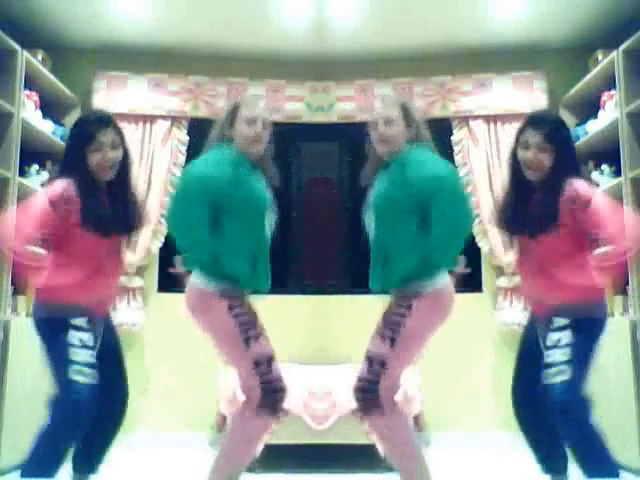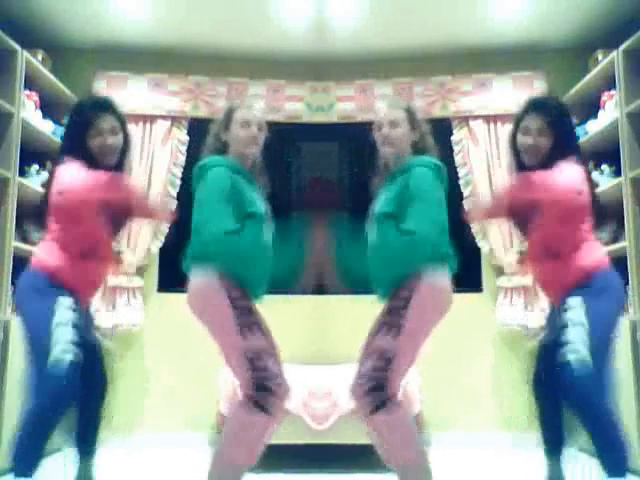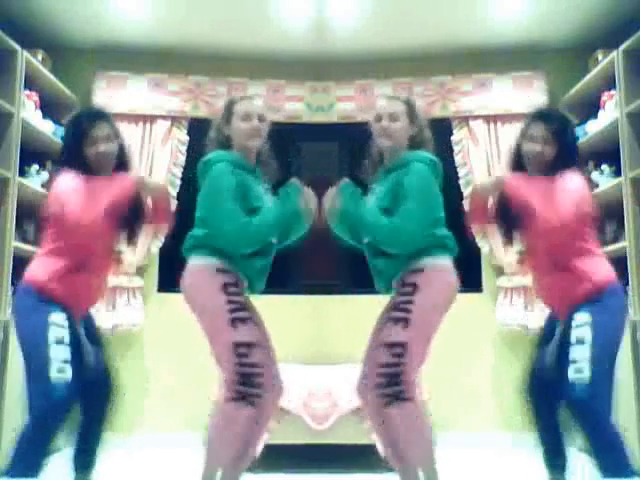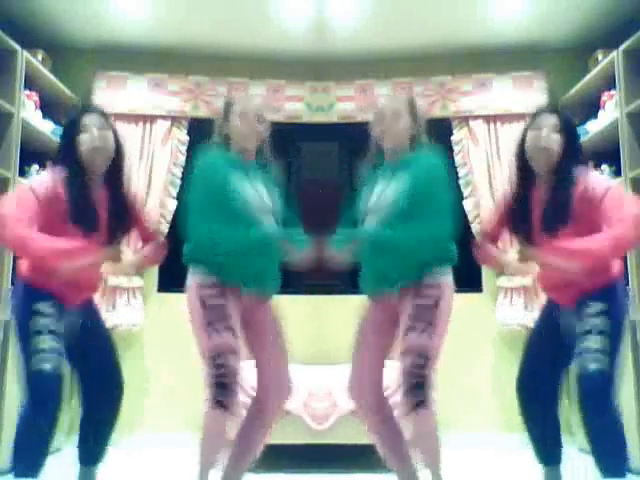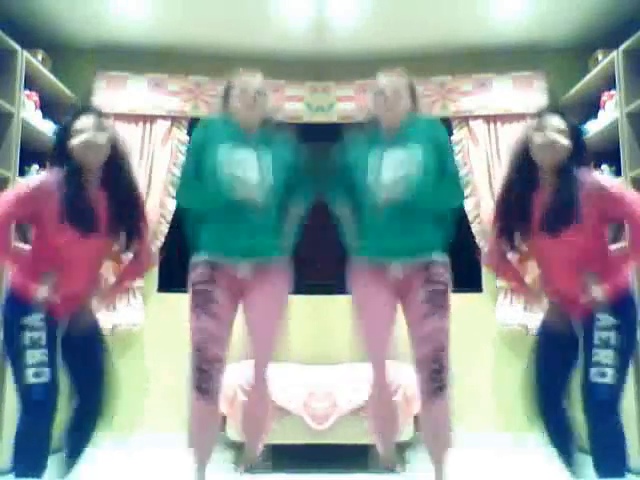
dt=0.2s
person 1, frame 1
left shoulder: (416, 163)
right shoulder: (384, 175)
left elbow: (448, 187)
left wrist: (438, 257)
left hip: (422, 293)
right hip: (407, 293)
left knee: (370, 391)
right knee: (373, 392)
person 1, frame 2
left shoulder: (421, 178)
right shoulder: (390, 182)
left elbow: (421, 241)
left wrist: (363, 258)
left hip: (423, 287)
right hip: (402, 292)
left knee: (377, 389)
right knee: (365, 391)
person 1, frame 3
left shoulder: (417, 172)
right shoulder: (381, 176)
left elbow: (403, 235)
right elbow: (365, 233)
left wrist: (350, 209)
right wrist: (339, 209)
left hip: (428, 276)
right hip: (404, 284)
left knee: (394, 380)
right knee: (370, 387)
person 1, frame 4
left shoulder: (428, 165)
right shoulder: (370, 175)
left elbow: (438, 229)
right elbow: (359, 228)
left wrist: (372, 240)
right wrist: (344, 245)
left hip: (426, 283)
right hip: (382, 290)
left knee: (416, 384)
right knee: (362, 388)
person 1, frame 5
left shoulder: (431, 135)
right shoulder: (357, 146)
left elbow: (451, 194)
right elbow: (337, 188)
left wrist: (408, 197)
right wrist: (346, 213)
left hip: (424, 266)
right hip: (372, 267)
left knee: (433, 370)
right knee: (376, 364)
person 2, frame 1
left shoulder: (255, 175)
right shoulder: (223, 163)
right elbow: (193, 184)
right wrist: (201, 256)
left hip: (232, 294)
right hip: (217, 293)
left knee: (266, 392)
right knee: (269, 392)
person 2, frame 2
left shoulder: (249, 183)
right shoulder: (219, 178)
right elbow: (217, 240)
right wrist: (275, 259)
left hip: (236, 292)
right hip: (216, 287)
left knee: (273, 391)
right knee: (263, 389)
person 2, frame 3
left shoulder: (257, 175)
right shoulder: (222, 172)
left elbow: (275, 234)
right elbow: (236, 235)
left wrist: (300, 209)
right wrist: (288, 208)
left hip: (236, 284)
right hip: (211, 276)
left knee: (269, 388)
right knee: (245, 380)
person 2, frame 4
left shoulder: (269, 175)
right shoulder: (211, 165)
left elbow: (281, 229)
right elbow: (200, 229)
left wrist: (296, 246)
right wrist: (263, 241)
left hip: (258, 289)
right hip: (213, 282)
left knee: (278, 387)
right knee: (223, 383)
person 2, frame 5
left shoulder: (282, 146)
right shoulder: (208, 136)
left elbow: (301, 189)
right elbow: (188, 194)
left wrist: (293, 213)
right wrist: (233, 196)
left hip: (267, 267)
right hip: (215, 265)
left knee: (265, 363)
right knee: (206, 369)
person 3, frame 1
left shoulder: (118, 198)
right shoulder: (64, 193)
right wrist: (53, 285)
left hip: (95, 312)
right hip: (62, 310)
left knee: (113, 398)
right knee: (77, 401)
person 3, frame 2
left shoulder: (112, 179)
right shoulder: (72, 171)
left elbow: (151, 209)
right elbow: (81, 192)
left wrist: (147, 204)
right wrist: (122, 190)
left hip: (75, 294)
right hip: (47, 287)
left knee: (93, 381)
right knee: (57, 382)
person 3, frame 3
left shoulder: (114, 189)
right shoulder: (69, 182)
left elbow: (160, 218)
right elbow: (84, 216)
left wrist: (156, 193)
right wrist: (130, 183)
left hip: (78, 307)
right hip: (42, 301)
left knee: (97, 390)
right knee: (56, 396)
person 3, frame 4
left shoulder: (117, 197)
right shoulder: (53, 183)
left elbow: (155, 243)
left wrist: (129, 263)
right wrist: (68, 255)
left hip: (80, 304)
right hip: (41, 299)
left knee: (108, 390)
right knee: (45, 394)
person 3, frame 5
left shoulder: (123, 198)
right shoulder: (46, 186)
left elbow: (142, 254)
left wrist: (106, 290)
left hip: (77, 311)
right hip: (30, 309)
left knee: (93, 398)
right knee: (40, 401)
person 4, frame 1
left shoulder: (575, 193)
right shoulder: (521, 198)
left wrist: (589, 289)
left hip: (577, 310)
right hip: (544, 311)
left knee: (563, 401)
right knee: (526, 398)
person 4, frame 2
left shoulder: (567, 171)
right shoulder: (527, 181)
left elbow: (559, 192)
right elbow: (486, 210)
left wrist: (514, 192)
right wrist: (493, 204)
left hip: (592, 288)
right hip: (564, 294)
left knee: (582, 382)
right knee: (547, 381)
person 4, frame 3
left shoulder: (569, 182)
right shoulder: (525, 189)
left elbow: (554, 214)
right elbow: (481, 218)
left wrist: (508, 183)
right wrist: (481, 195)
left hip: (597, 301)
right hip: (561, 306)
left knee: (583, 396)
right knee: (542, 390)
person 4, frame 4
left shoulder: (585, 184)
right shoulder: (521, 196)
right elbow: (484, 242)
left wrist: (568, 254)
right wrist: (511, 265)
left hip: (598, 298)
right hip: (559, 303)
left knee: (594, 395)
right knee: (531, 389)
person 4, frame 5
left shoulder: (592, 186)
right shoulder: (516, 197)
right elbow: (496, 254)
left wrist: (610, 281)
right wrist: (534, 290)
left hip: (608, 309)
right hip: (561, 311)
left knee: (599, 402)
right knee: (548, 399)
